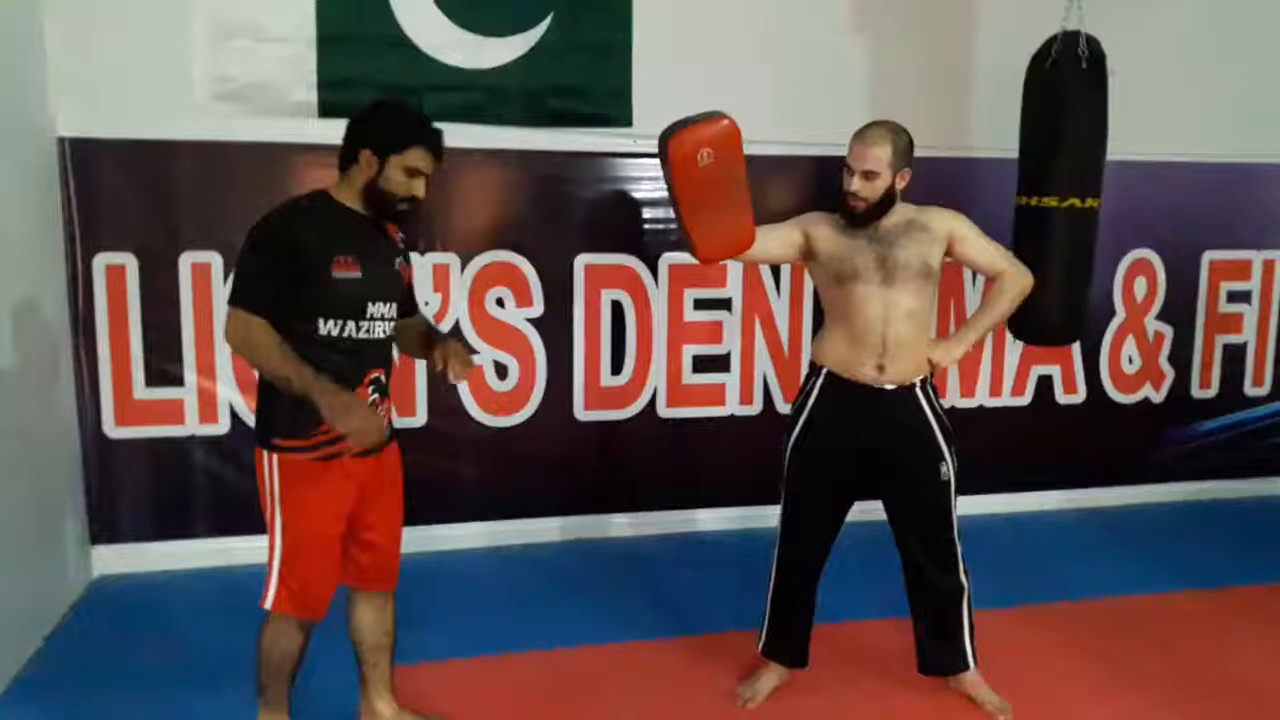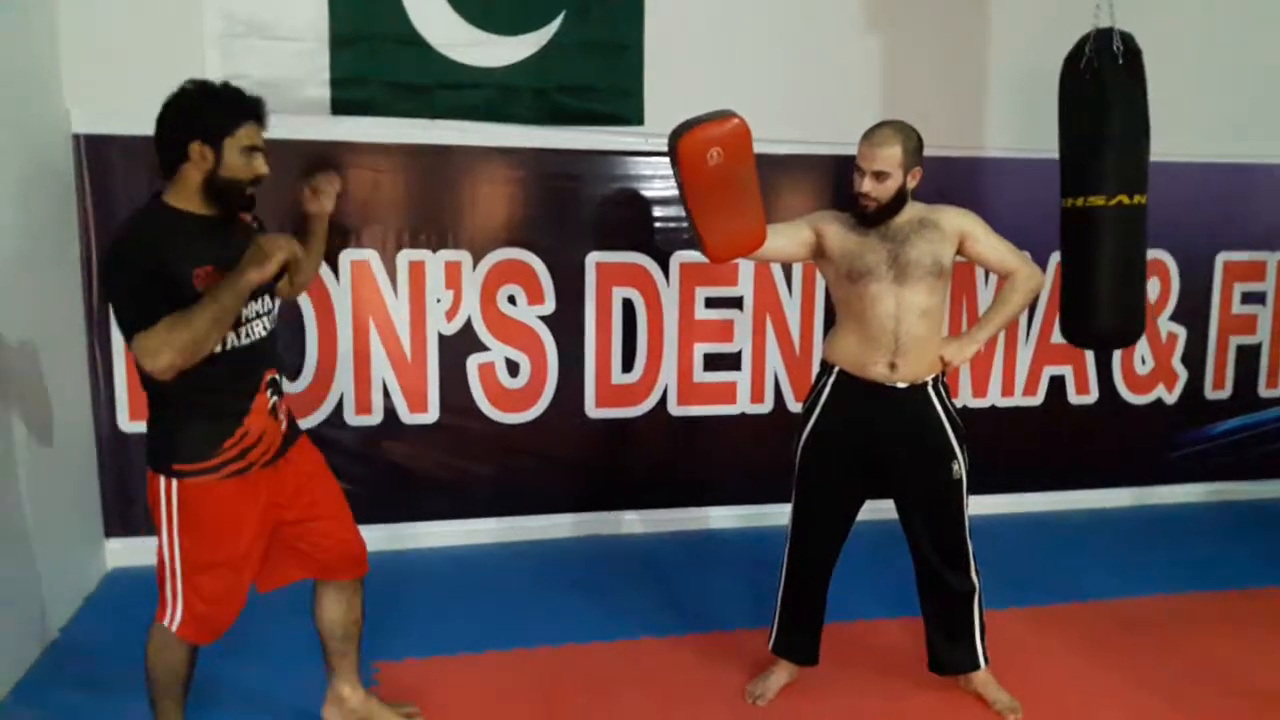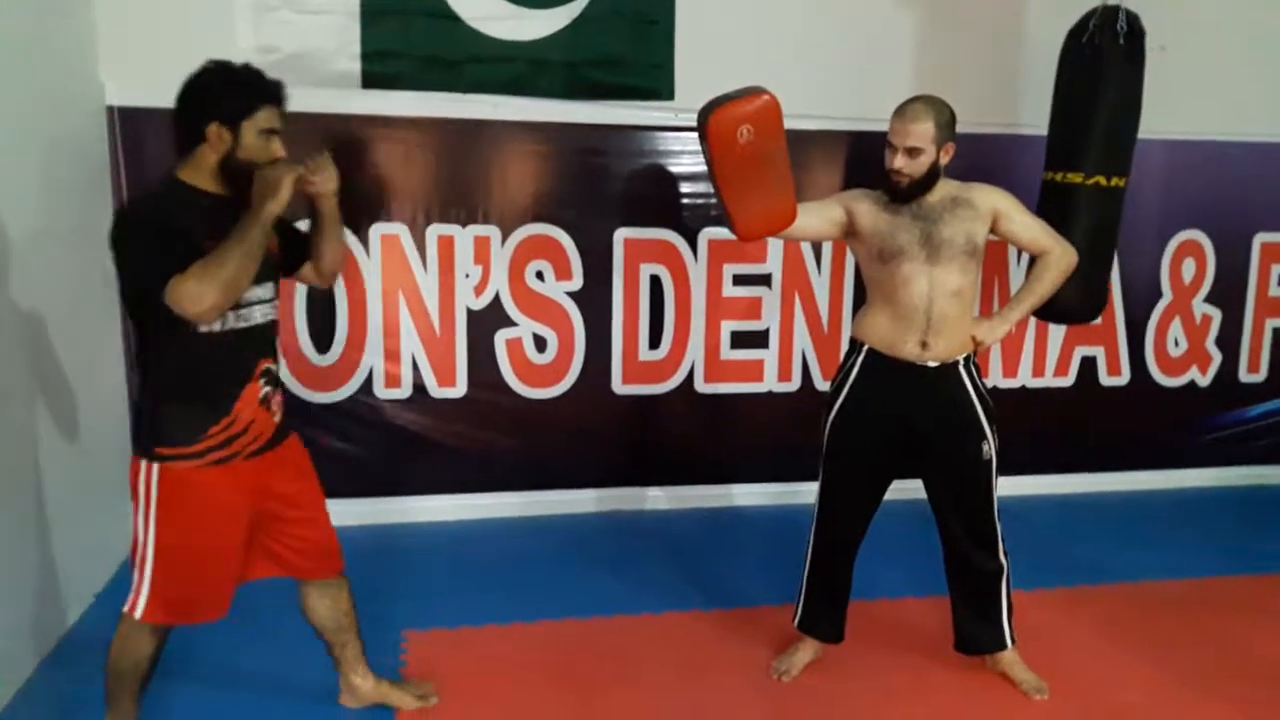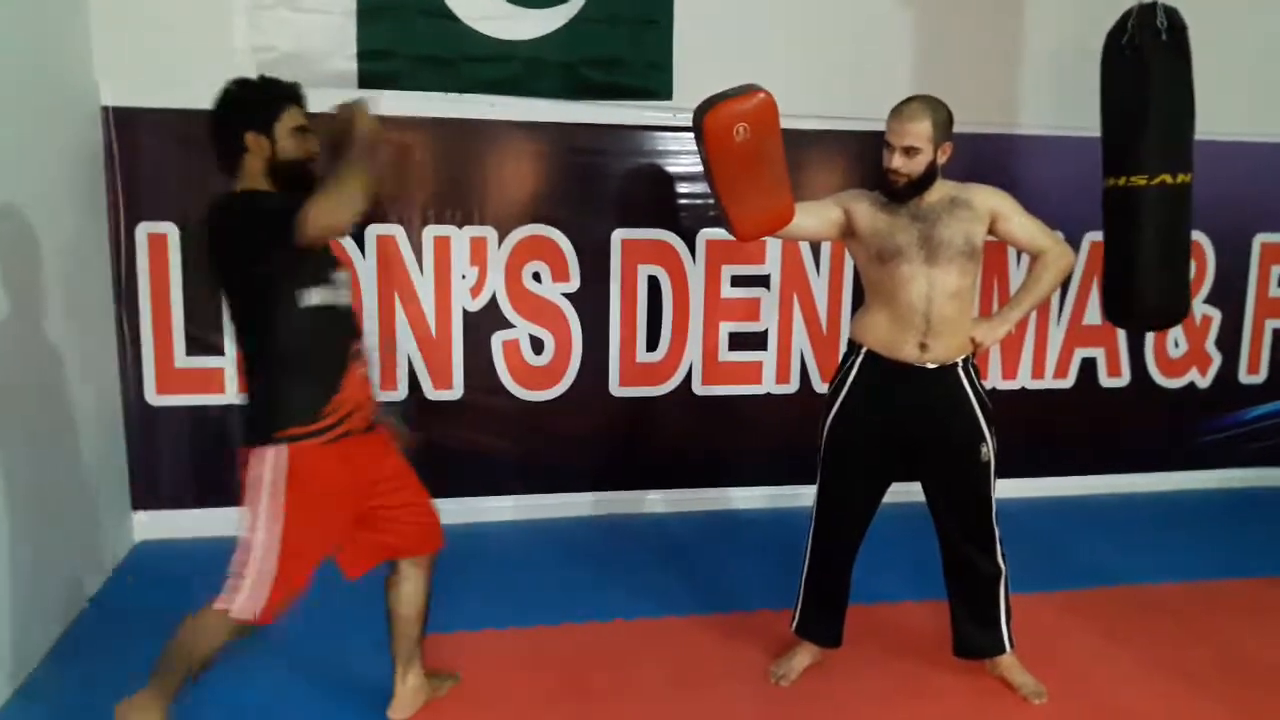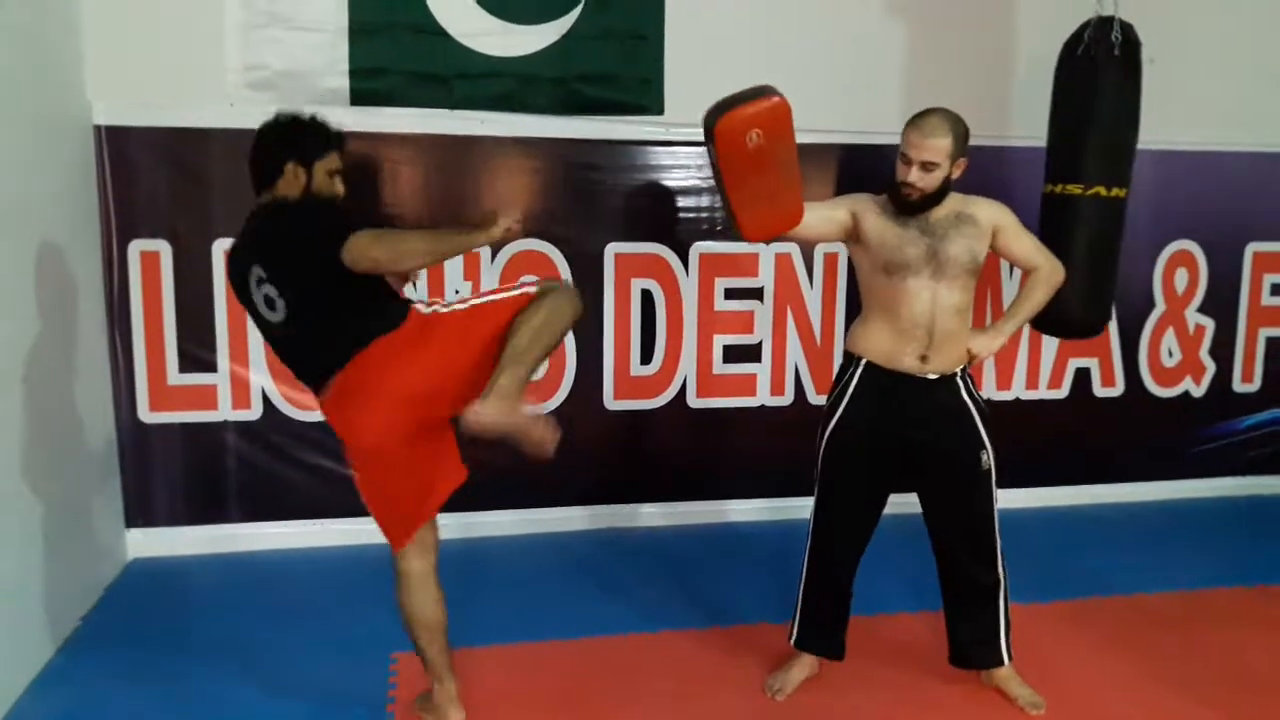
dt=1s
person 1, frame 1
left shoulder: (389, 237)
right shoulder: (289, 229)
right elbow: (244, 329)
left wrist: (437, 344)
right wrist: (326, 397)
left hip: (373, 441)
right hip: (302, 446)
left knee: (376, 578)
right knee: (297, 596)
person 1, frame 2
left shoulder: (238, 222)
right shoulder: (141, 246)
left elbow: (289, 285)
right elbow: (159, 357)
left wrist: (317, 220)
right wrist: (245, 274)
left hip: (279, 444)
right hip: (201, 467)
left knee: (343, 560)
right knee: (189, 613)
person 1, frame 3
left shoulder: (249, 207)
right shoulder: (151, 217)
left elbow: (321, 272)
right elbow: (201, 299)
left wrist: (324, 204)
right wrist: (262, 213)
left hip: (268, 436)
right hip: (188, 452)
left knee: (319, 560)
right knee: (158, 600)
person 1, frame 4
left shoulder: (284, 217)
right shoulder: (242, 216)
right elbow: (333, 216)
right wrist: (359, 143)
left hip: (351, 431)
right hip: (296, 442)
left knee: (417, 539)
right knee: (250, 599)
person 1, frame 5
left shoulder: (242, 259)
right shoulder: (307, 215)
right elbow: (371, 254)
right wrist: (481, 236)
left hip: (356, 410)
right hip: (407, 350)
left knee: (413, 550)
right knee: (557, 297)
right ankle: (499, 398)
person 2, frame 1
left shoulder: (939, 227)
right shoulder: (817, 231)
left elbow: (1016, 276)
left wrist: (960, 342)
left hip: (909, 406)
right hip: (833, 403)
left knee: (934, 546)
right knee: (801, 542)
left ankle: (957, 666)
right ankle: (780, 658)
person 2, frame 2
left shoulder: (950, 224)
right shoulder: (828, 229)
left elbow: (1027, 275)
left wrist: (973, 339)
left hip: (921, 406)
right hip: (843, 402)
left knee: (945, 545)
right knee: (812, 540)
left ankle: (969, 665)
right ankle: (790, 656)
person 2, frame 3
left shoulder: (983, 203)
right shoulder: (859, 208)
left elbow: (1061, 255)
left wrist: (1005, 319)
left hip: (952, 385)
right hip: (873, 380)
left knee: (973, 524)
right knee: (839, 518)
left ankle: (995, 645)
right ankle: (815, 633)
person 2, frame 4
left shoulder: (981, 203)
right shoulder: (857, 208)
left elbow: (1057, 254)
right elbow: (777, 219)
left wrist: (1003, 321)
left hip: (950, 386)
right hip: (871, 381)
left knee: (971, 526)
right knee: (837, 520)
left ankle: (993, 647)
right ankle: (814, 636)
person 2, frame 5
left shoulder: (986, 217)
right shoulder: (862, 211)
left elbow: (1048, 270)
left wrist: (998, 334)
left hip: (948, 396)
right hip: (870, 390)
left knee: (972, 538)
right knee: (837, 532)
left ankle: (991, 659)
right ankle: (812, 649)
